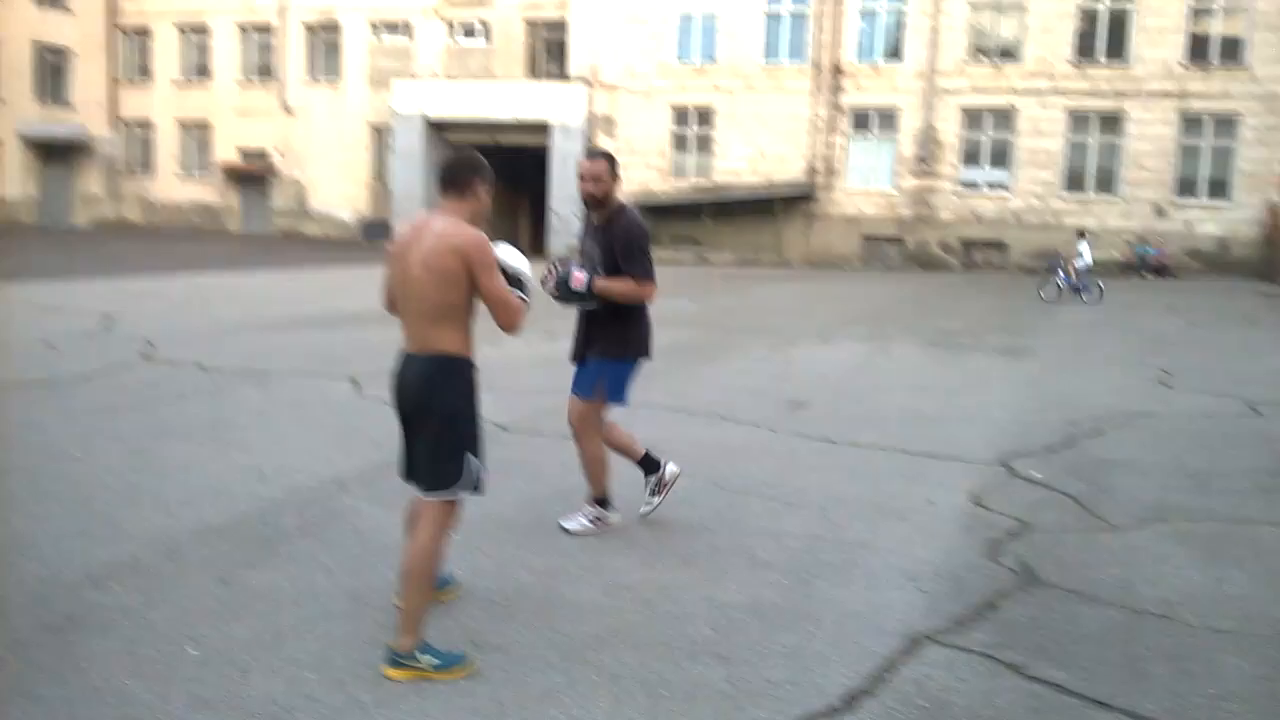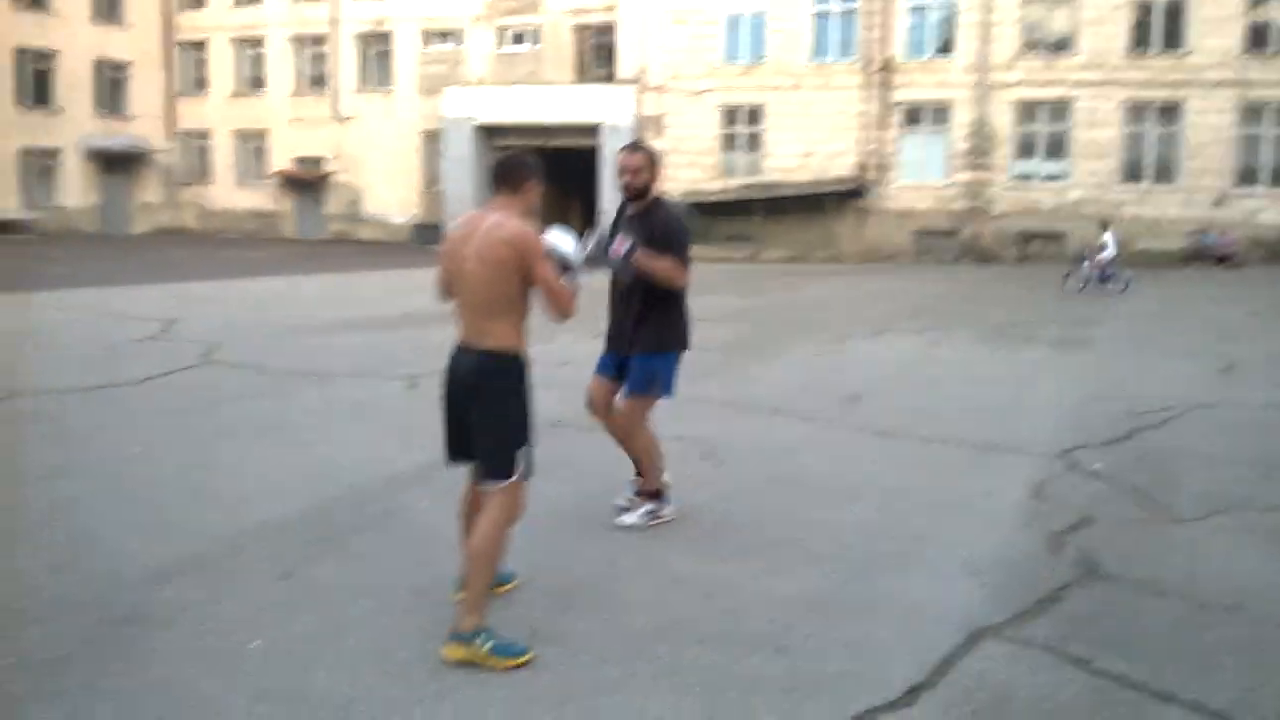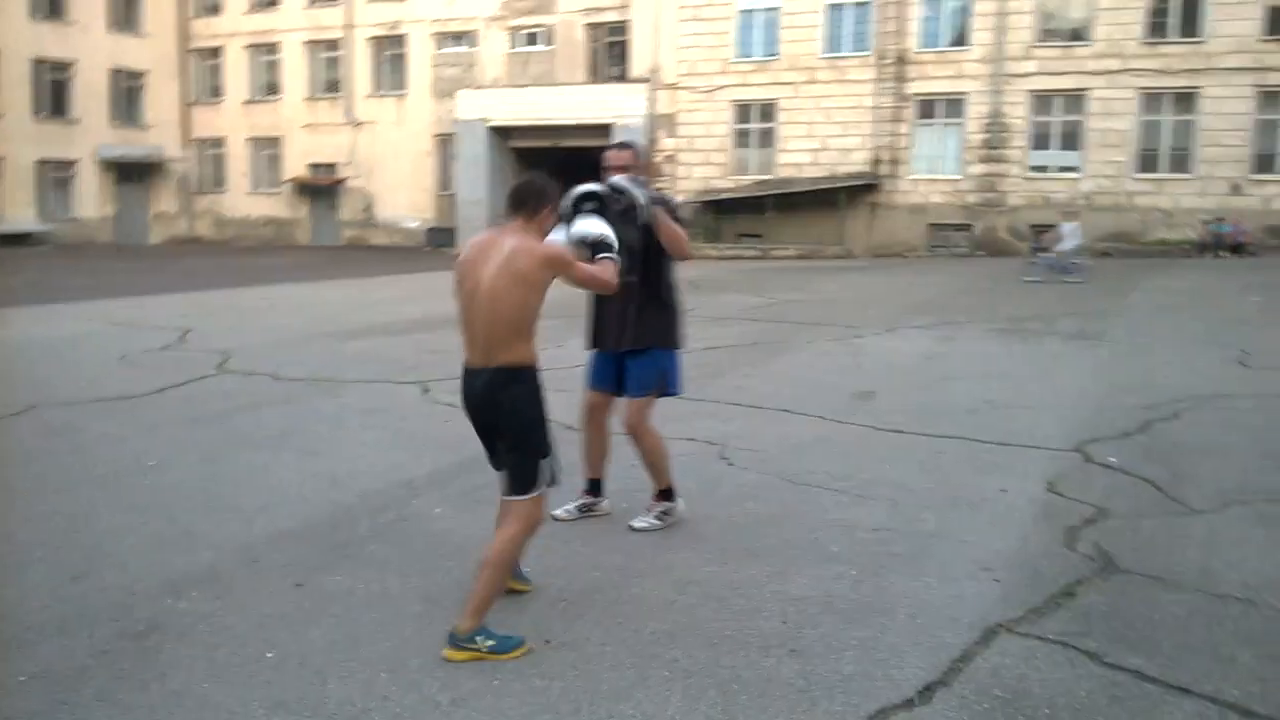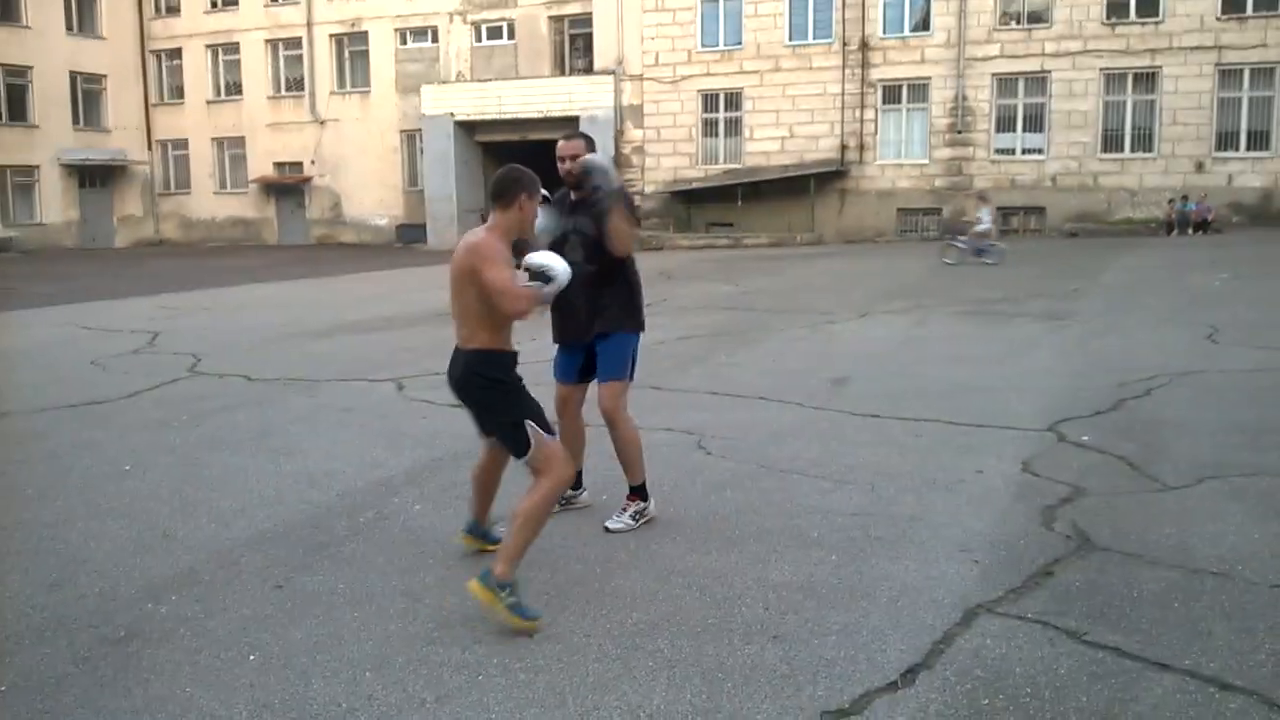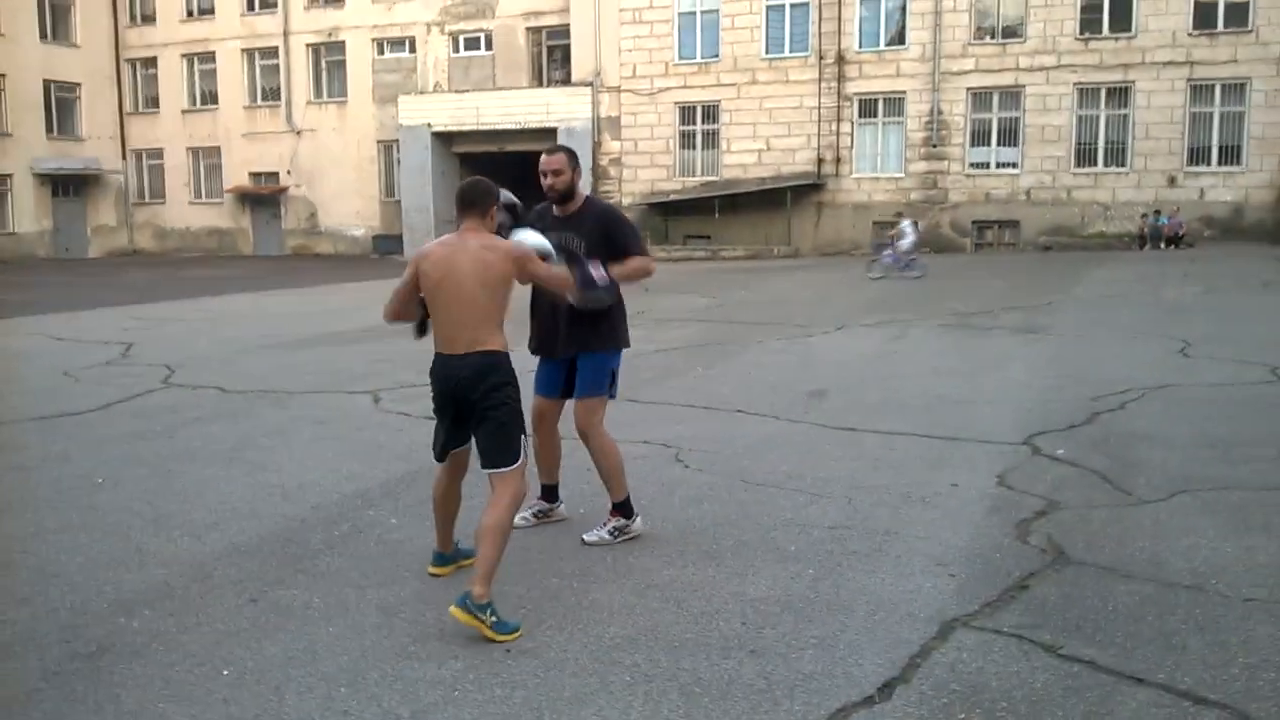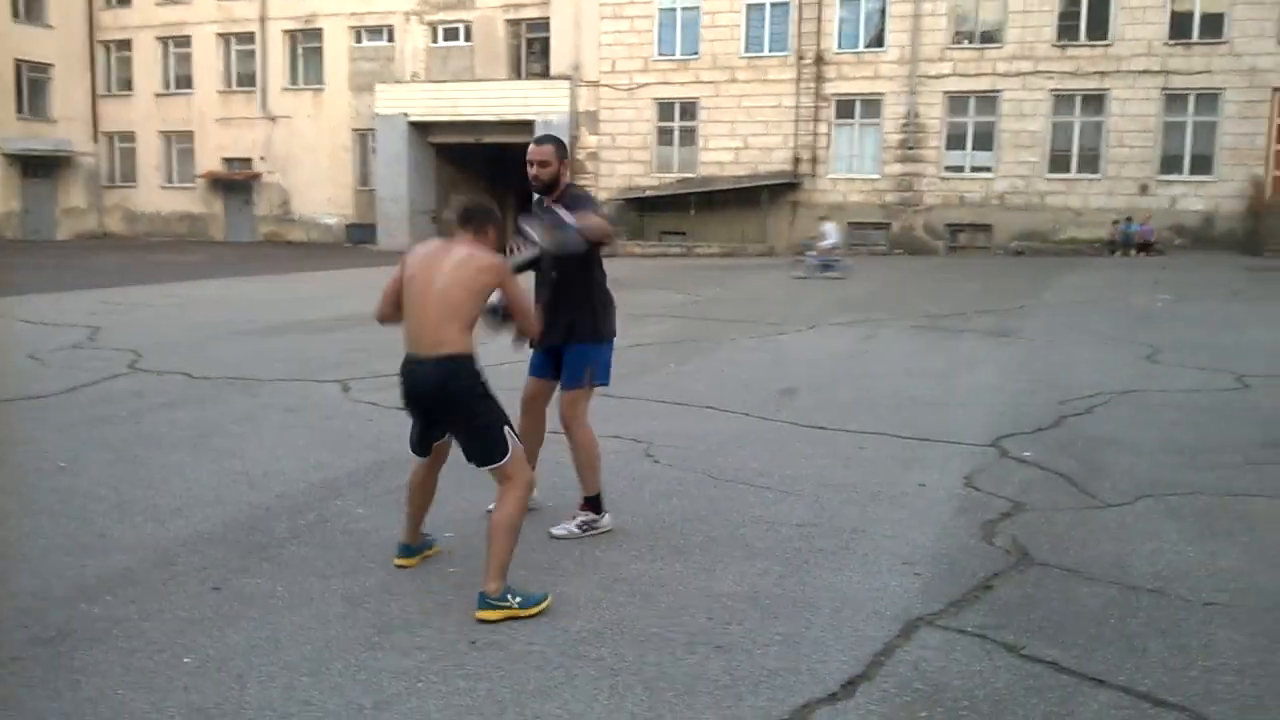
dt=0.2s
person 1, frame 1
left shoulder: (405, 235)
right shoulder: (471, 241)
right elbow: (510, 321)
right wrist: (519, 286)
left hip: (410, 370)
right hip: (446, 377)
left knee: (430, 491)
right knee: (438, 510)
left ankle: (416, 583)
right ankle: (406, 648)
person 1, frame 2
left shoulder: (458, 229)
right shoulder: (522, 235)
right elbow: (563, 308)
right wrist: (561, 270)
left hip: (463, 362)
right hip: (499, 371)
left knee: (484, 476)
right knee: (505, 500)
left ankle: (476, 573)
right ankle: (469, 631)
person 1, frame 3
left shoulder: (470, 249)
right shoulder: (542, 254)
right elbow: (608, 281)
right wrist: (606, 252)
left hip: (474, 383)
right hip: (511, 387)
left knee: (521, 477)
right knee: (524, 516)
left ankle: (506, 569)
right ankle: (467, 630)
person 1, frame 4
left shoulder: (478, 241)
right shoulder: (487, 247)
right elbow: (515, 305)
left wrist: (526, 282)
right wrist: (545, 289)
left hip: (465, 366)
right hip: (489, 370)
left knee: (500, 444)
right knee: (556, 471)
left ankle: (478, 527)
right ankle: (500, 577)
person 1, frame 5
left shoulder: (428, 253)
right shoulder: (508, 250)
left elbow: (393, 312)
right elbow: (563, 285)
right wrist: (541, 262)
left hip: (446, 370)
right hip: (491, 373)
left knee: (452, 462)
right knee: (509, 488)
left ankle: (445, 551)
right ankle: (477, 597)
person 1, frame 6
left shoulder: (417, 254)
right shoulder: (490, 264)
left elbow: (384, 313)
right elbow: (531, 323)
left hip: (414, 375)
right hip: (454, 378)
left knee: (430, 454)
right knee: (517, 477)
left ankle: (412, 543)
right ankle: (496, 593)
person 2, frame 1
left shoulder: (628, 227)
right shoulder: (592, 219)
left elbow: (644, 291)
left wrist: (590, 283)
right wrist: (567, 274)
left hip: (618, 341)
right hip: (594, 337)
left knee: (584, 421)
right knee: (586, 419)
left ankle: (600, 507)
right ankle: (656, 470)
person 2, frame 2
left shoulder: (664, 217)
right shoulder: (624, 211)
left elbow: (678, 278)
left wrist: (632, 253)
left hip: (659, 334)
right hip: (626, 328)
left knee: (634, 415)
right knee: (597, 400)
left ankle: (656, 501)
right ankle: (648, 473)
person 2, frame 3
left shoulder: (655, 208)
left elbow: (682, 250)
left wrist: (646, 202)
left hip: (651, 333)
right hip: (610, 332)
left knee: (636, 419)
right knee: (593, 409)
left ankle: (667, 499)
right ankle: (593, 496)
person 2, frame 4
left shoulder: (613, 196)
right shoulder: (556, 203)
left elbow: (622, 247)
left wrist: (610, 189)
left hip: (616, 320)
right hip: (573, 321)
left knee: (611, 407)
right knee: (565, 402)
left ankle: (640, 498)
right ankle: (573, 488)
person 2, frame 5
left shoulder: (603, 216)
right shoulder: (539, 217)
left elbow: (646, 263)
left wrist: (609, 274)
left hip: (597, 336)
right hip: (555, 337)
left knee: (588, 422)
right knee: (542, 415)
left ankle: (625, 515)
right ankle: (548, 501)
person 2, frame 6
left shoulder: (576, 200)
right shoulder: (541, 204)
left elbow: (601, 228)
left wrist: (575, 223)
left hip: (586, 323)
right hip: (553, 321)
left knee: (571, 413)
right knee: (531, 400)
left ankle: (594, 511)
